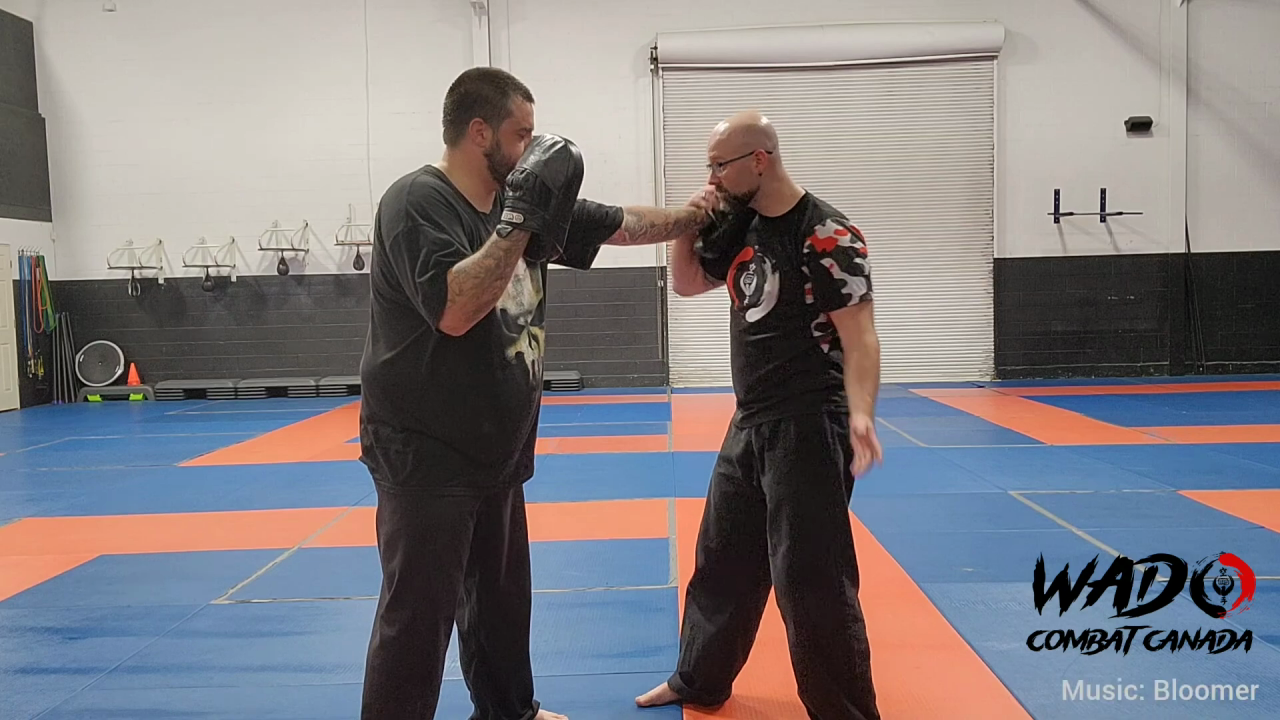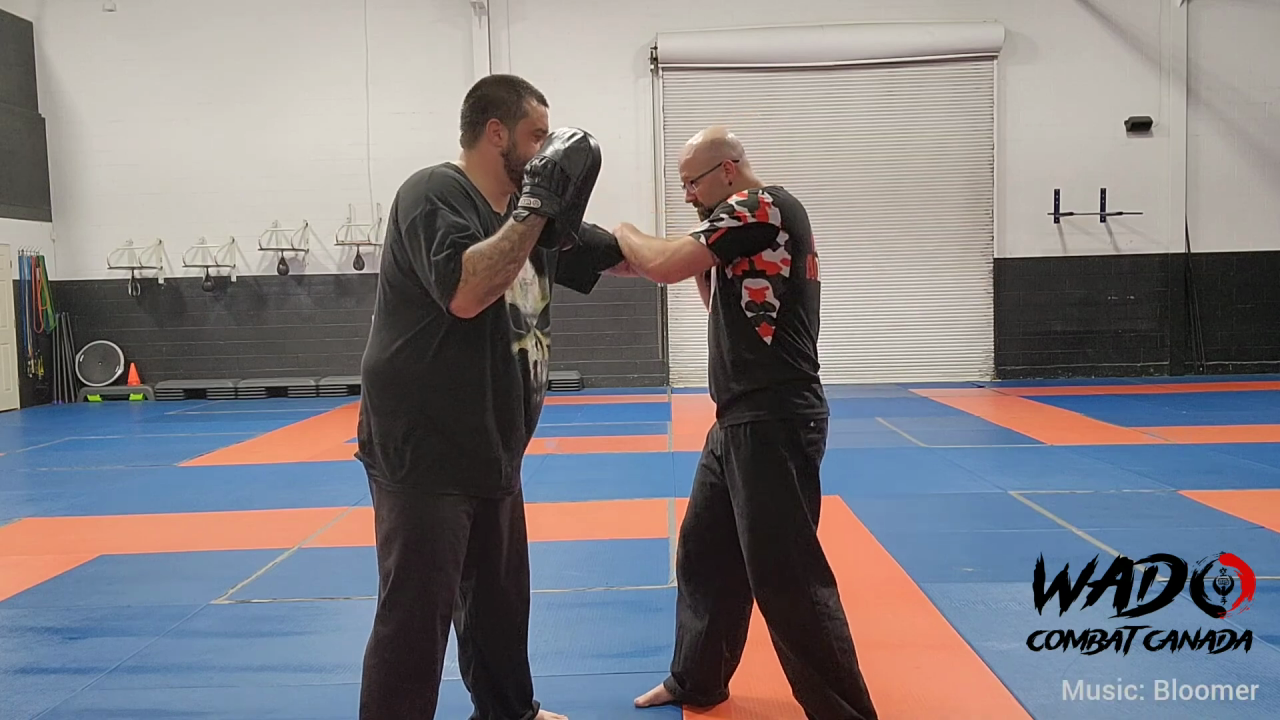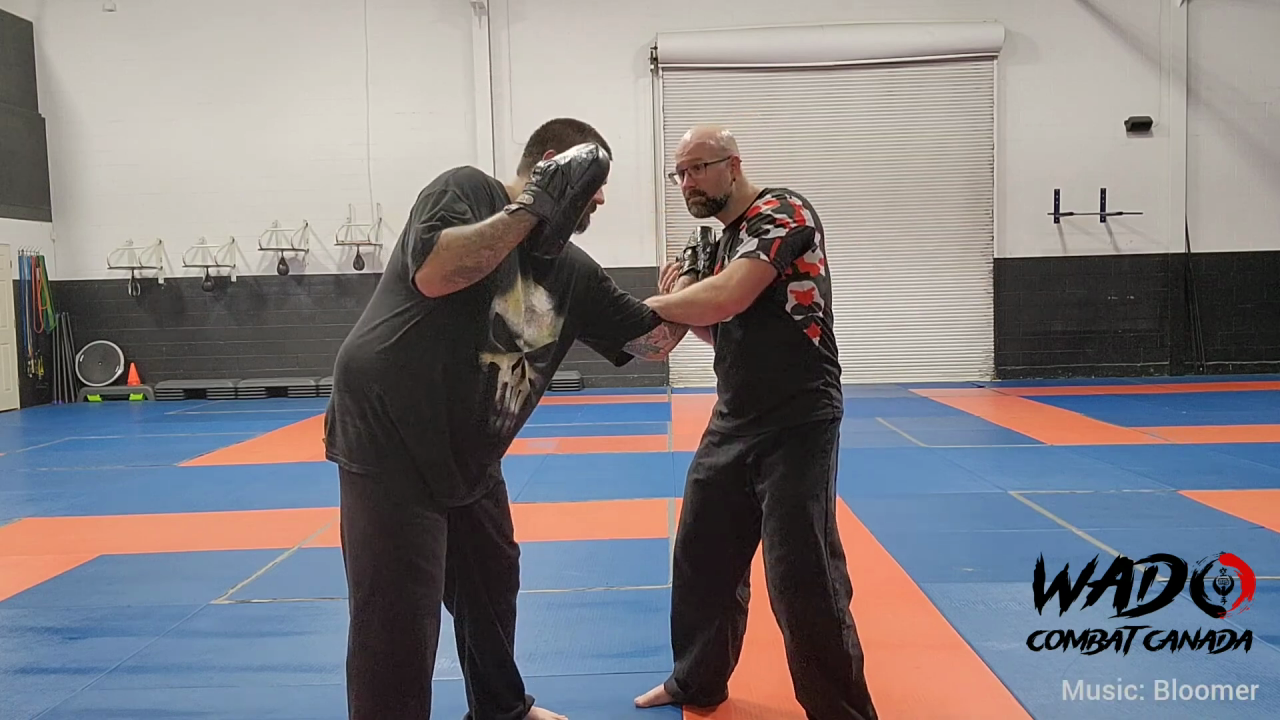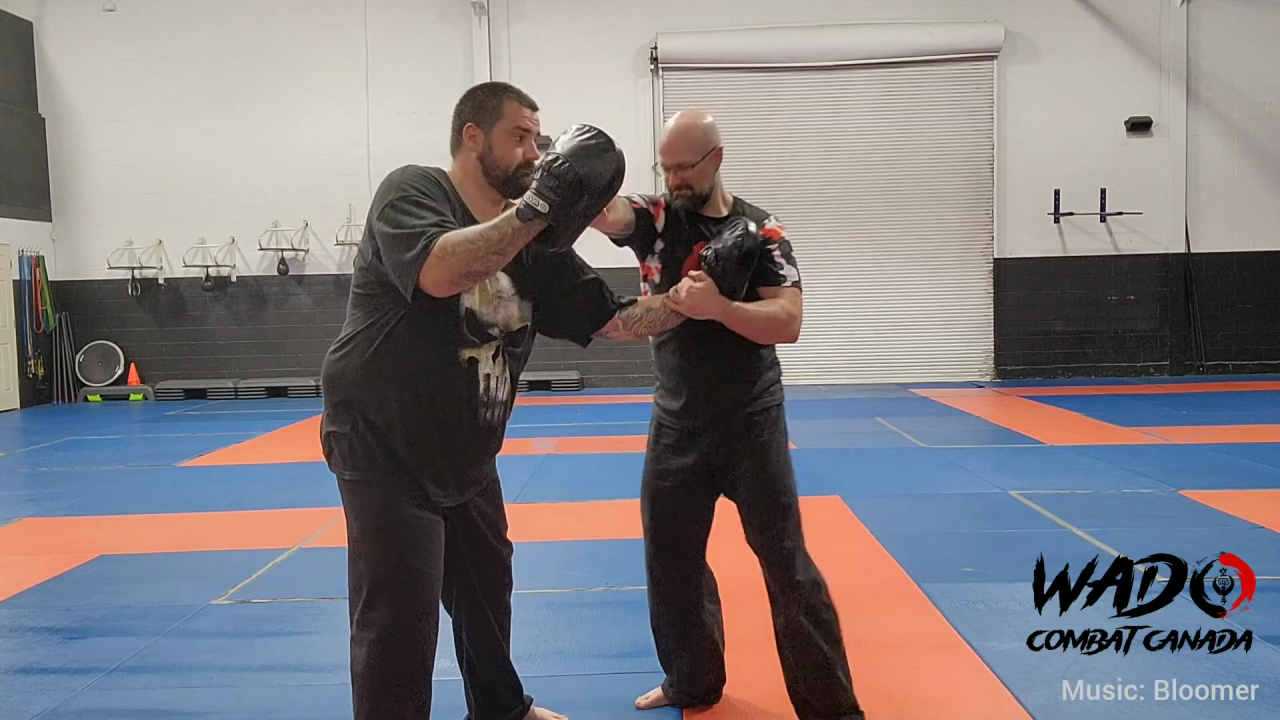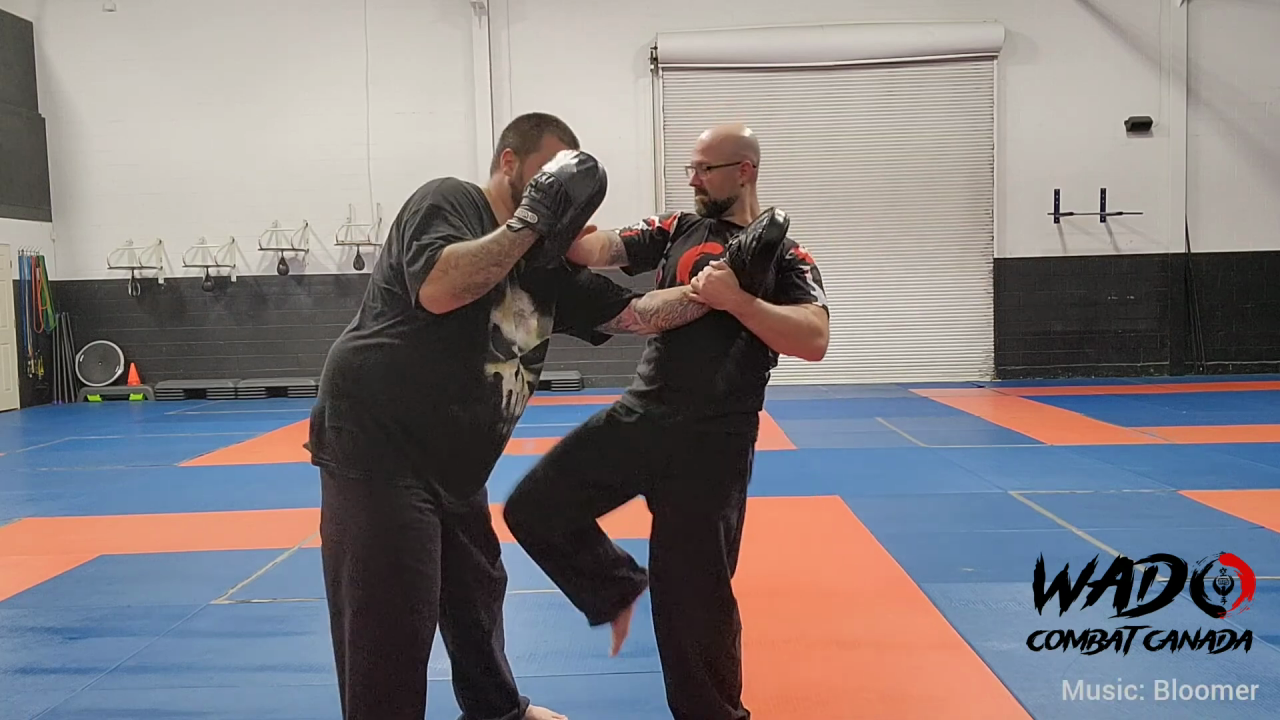
dt=1s
person 1, frame 1
left shoulder: (515, 199)
right shoulder: (417, 202)
left elbow: (620, 224)
right elbow: (454, 310)
left wrist: (700, 215)
right wrist: (519, 221)
left hip: (493, 450)
right hip: (425, 454)
left knee: (501, 597)
right knee: (418, 615)
person 1, frame 2
left shoulder: (528, 209)
right shoulder: (433, 193)
left elbow: (622, 253)
right elbow: (467, 293)
right wrist: (535, 208)
left hip: (491, 450)
right hip: (422, 452)
left knee: (501, 597)
right knee: (416, 615)
person 1, frame 3
left shoulder: (573, 271)
right shoulder: (466, 189)
left elbow: (654, 336)
right elbow: (434, 274)
right wrist: (530, 207)
left hip: (469, 452)
right hip: (389, 436)
left knee: (492, 586)
right knee: (398, 617)
person 1, frame 4
left shoulder: (535, 242)
right shoulder: (412, 191)
left elbow: (614, 320)
right elbow: (440, 272)
right wrist: (537, 207)
left hip: (466, 454)
right hip: (385, 449)
left knee: (487, 590)
right knee: (399, 620)
person 1, frame 5
left shoulder: (548, 262)
right shoulder: (447, 201)
left elbow: (634, 312)
right elbow: (439, 290)
right wrist: (529, 222)
left hip: (453, 462)
right hip: (376, 446)
left knee: (477, 594)
right knee: (390, 626)
person 2, frame 1
left shoulder: (825, 232)
right shoulder: (741, 225)
left elbow: (858, 336)
right elbow: (685, 282)
left wrist: (861, 413)
left hip: (807, 429)
right hip: (749, 424)
left knee: (810, 579)
right knee: (722, 559)
person 2, frame 2
left shoulder: (764, 207)
right shoulder: (748, 229)
left elbow: (662, 264)
left wrist: (625, 231)
right wrist: (705, 267)
left hip: (774, 422)
right hip: (741, 421)
left knee: (786, 576)
right knee: (705, 554)
person 2, frame 3
left shoulder: (782, 212)
right shoulder: (715, 245)
left elbow: (726, 298)
left wrist: (656, 304)
right wrist: (680, 295)
left hip: (797, 426)
right hip: (732, 423)
left knee: (802, 578)
right knee: (701, 558)
person 2, frame 4
left shoulder: (761, 230)
right shoulder: (654, 217)
left elbow: (786, 322)
right elbow: (603, 212)
left wrist: (718, 306)
left hip: (750, 418)
right hip: (677, 422)
left knee: (785, 562)
right knee: (672, 560)
person 2, frame 5
left shoulder: (787, 256)
right shoulder: (675, 229)
left elbow: (814, 341)
right elbow: (596, 249)
left wrist: (735, 300)
left hip: (713, 438)
right hip: (638, 415)
left knee: (694, 589)
right knee: (532, 509)
right ankle: (618, 589)
